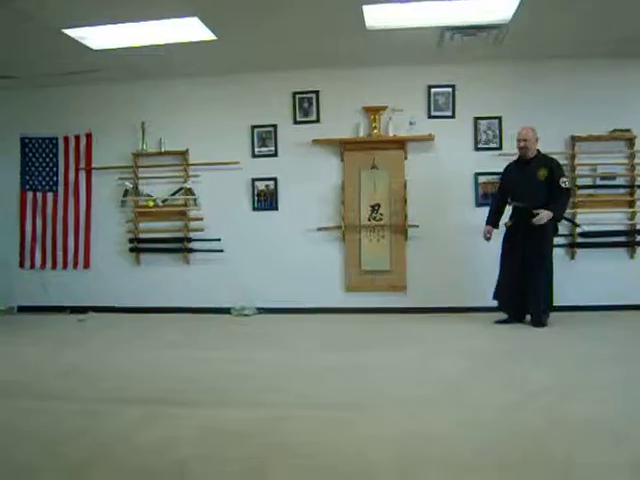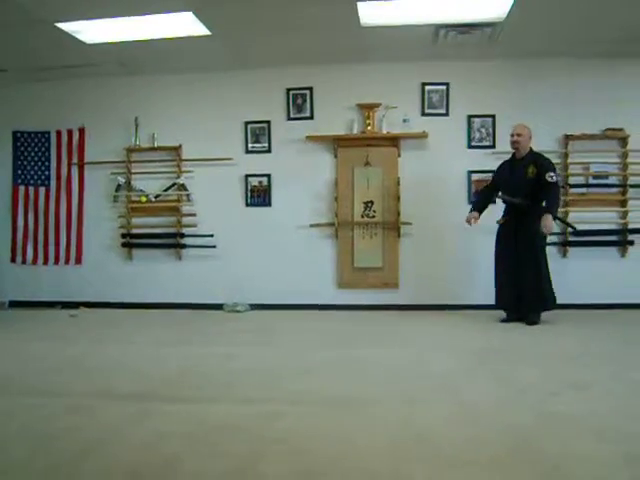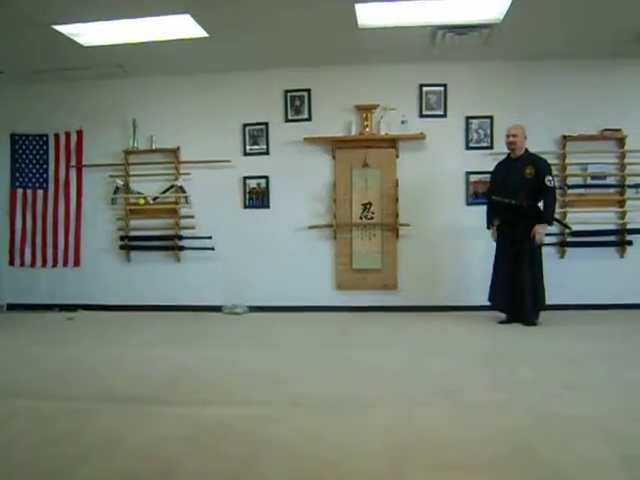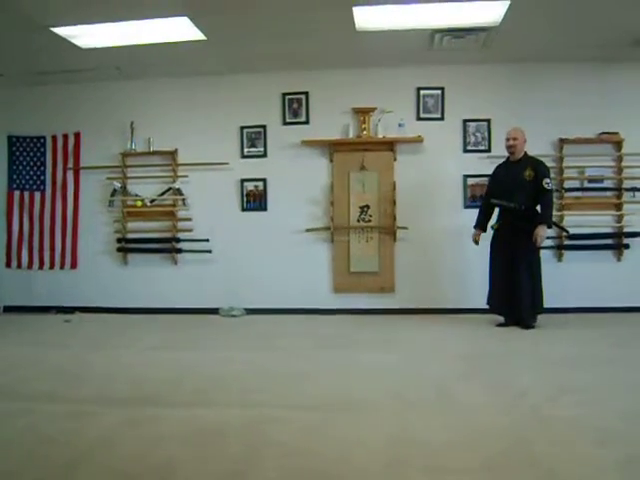
dt=0.5s
person 1, frame 1
left shoulder: (550, 165)
right shoulder: (511, 168)
left elbow: (564, 194)
right elbow: (499, 197)
left wrist: (551, 212)
right wrist: (491, 223)
left hip: (542, 225)
right hip: (516, 223)
left knee: (539, 268)
right knee: (511, 267)
left ankle: (540, 314)
right ankle: (515, 313)
person 1, frame 2
left shoulder: (541, 163)
right shoulder: (505, 167)
left elbow: (552, 190)
right elbow: (489, 190)
left wrist: (548, 214)
right wrist: (476, 210)
left hip: (533, 221)
right hip: (509, 221)
left knee: (533, 266)
right knee: (507, 266)
left ankle: (533, 311)
right ankle: (514, 310)
person 1, frame 3
left shoulder: (538, 164)
right shoulder: (501, 167)
left elbow: (549, 195)
right elbow: (492, 197)
left wrist: (543, 223)
right wrist: (492, 224)
left hip: (529, 223)
right hip: (506, 224)
left knee: (528, 268)
right knee: (505, 268)
left ankle: (530, 313)
right ankle: (512, 312)
person 1, frame 4
left shoulder: (537, 167)
right shoulder: (500, 170)
left elbow: (546, 197)
right elbow: (488, 200)
left wrist: (543, 224)
right wrist: (480, 226)
left hip: (527, 226)
right hip: (504, 226)
left knee: (527, 270)
right knee: (502, 271)
left ankle: (528, 316)
right ankle: (509, 315)
